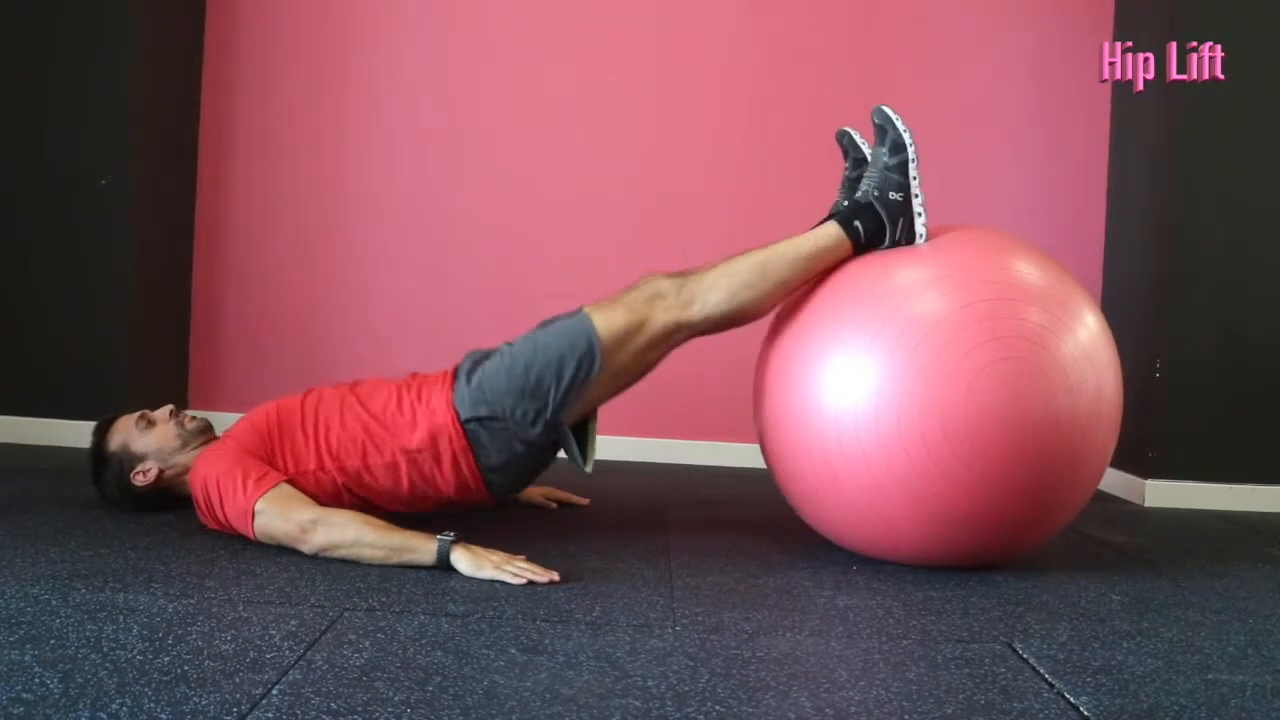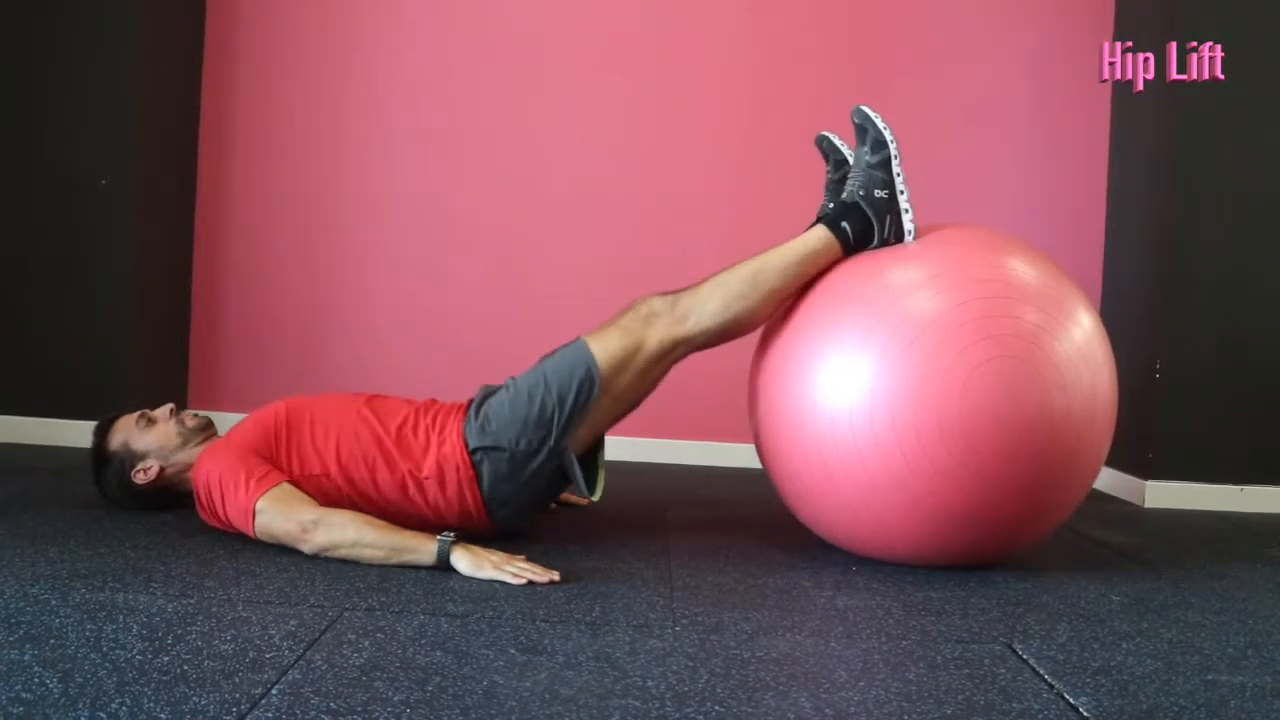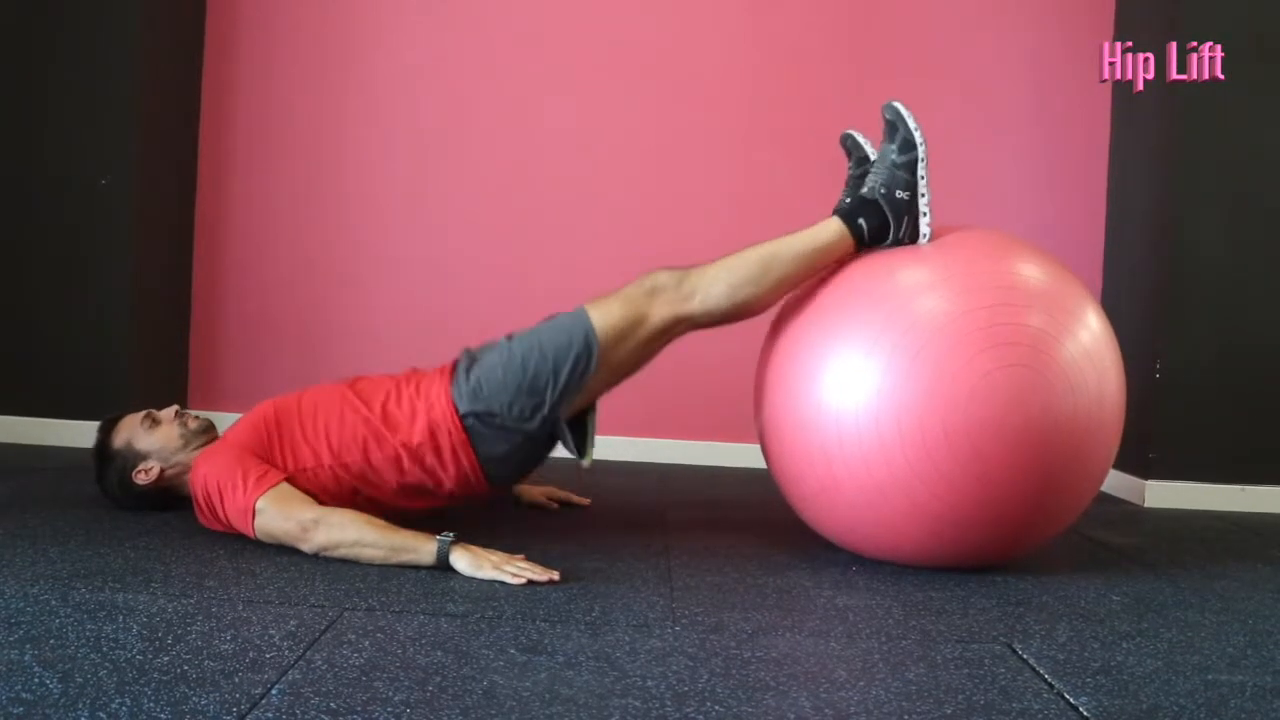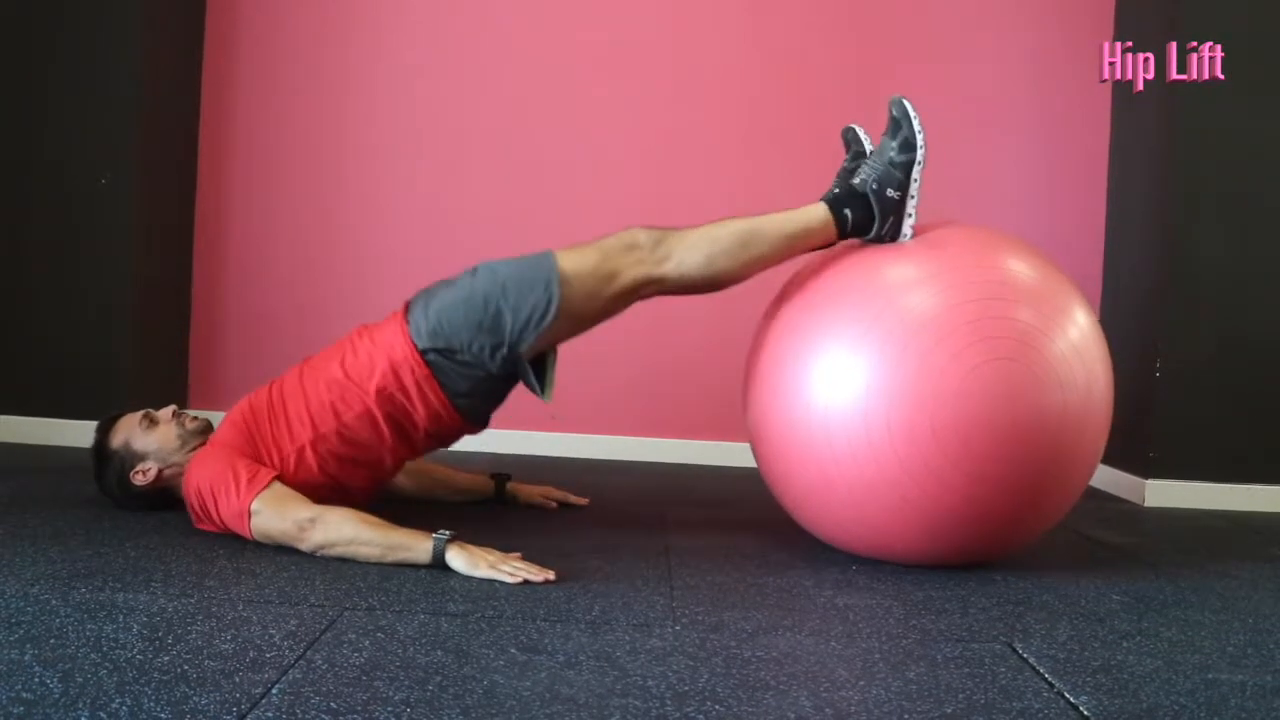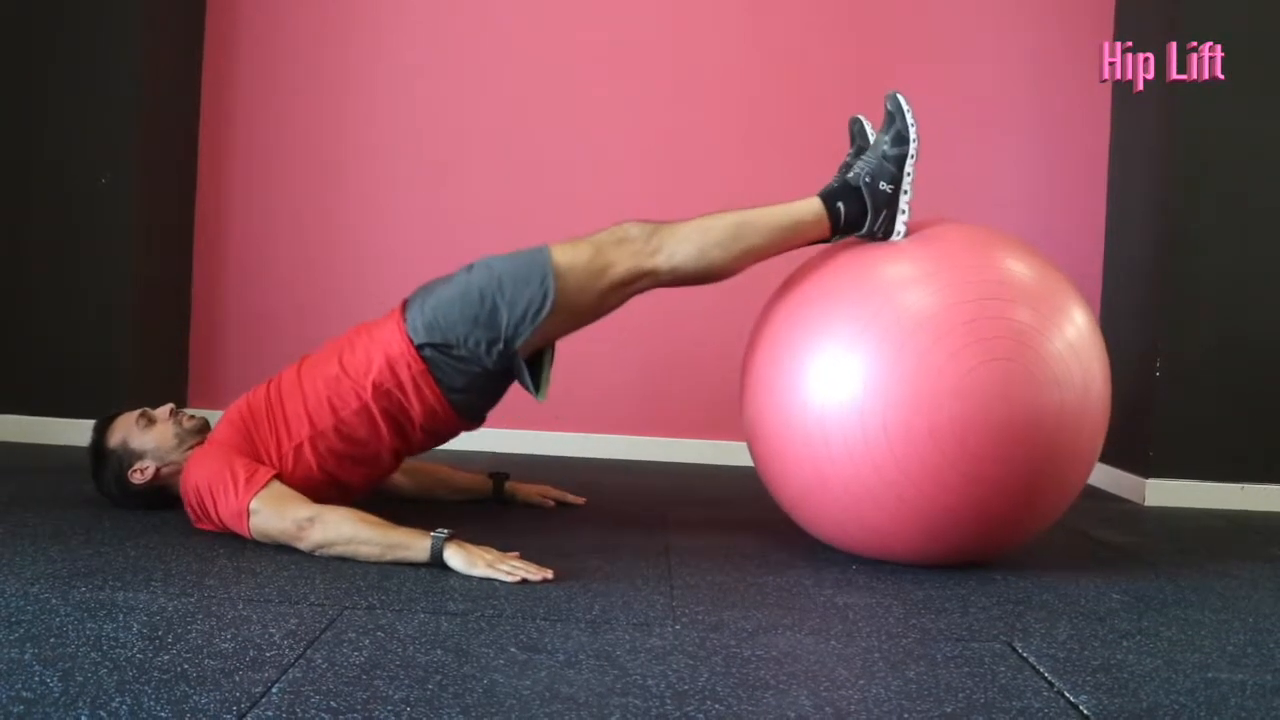
dt=0.4s
person 1, frame 1
left shoulder: (239, 457)
right shoulder: (220, 479)
right elbow: (310, 531)
left wrist: (508, 482)
right wrist: (449, 551)
left hip: (468, 428)
right hip: (468, 428)
left knee: (661, 301)
right knee: (669, 301)
left ankle: (849, 225)
right ankle: (867, 224)
person 1, frame 2
left shoulder: (245, 455)
right shoulder: (223, 476)
right elbow: (312, 532)
left wrist: (535, 483)
right wrist: (451, 551)
left hip: (471, 448)
right hip: (476, 466)
left knee: (659, 321)
right knee: (663, 323)
left ankle: (837, 228)
right ankle: (855, 224)
person 1, frame 3
left shoulder: (238, 461)
right shoulder: (219, 480)
right elbow: (313, 529)
left wrist: (504, 484)
right wrist: (451, 550)
left hip: (461, 431)
right hip: (465, 416)
left knee: (662, 295)
right knee: (667, 297)
left ankle: (854, 222)
right ankle: (869, 222)
person 1, frame 4
left shoulder: (233, 462)
right shoulder: (212, 483)
left elbow: (383, 469)
right elbow: (308, 529)
right wrist: (444, 550)
left hip: (443, 351)
left knee: (639, 256)
right knee: (644, 257)
left ankle: (840, 208)
right ankle: (854, 213)
person 1, frame 5
left shoulder: (228, 461)
right shoulder: (209, 482)
left elbow: (379, 466)
right elbow: (307, 529)
right wrist: (443, 549)
left hip: (428, 367)
left knee: (632, 252)
right knee: (635, 250)
left ankle: (839, 207)
right ankle: (849, 208)
